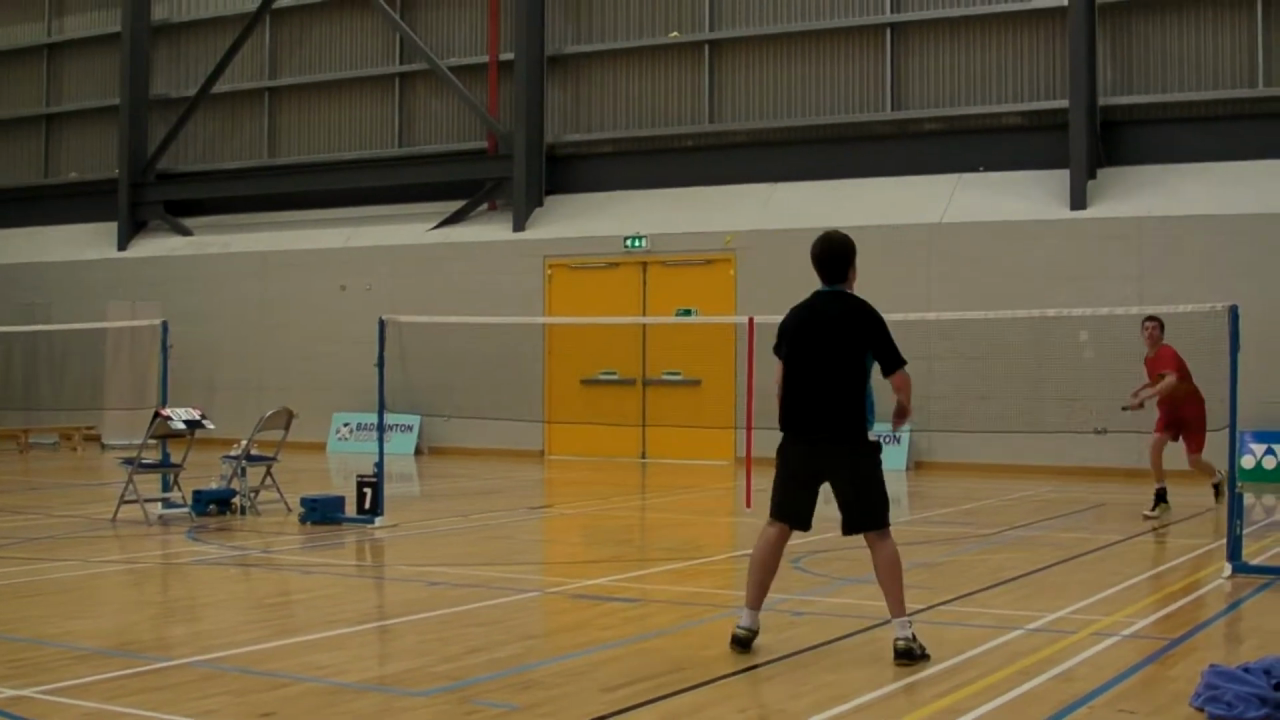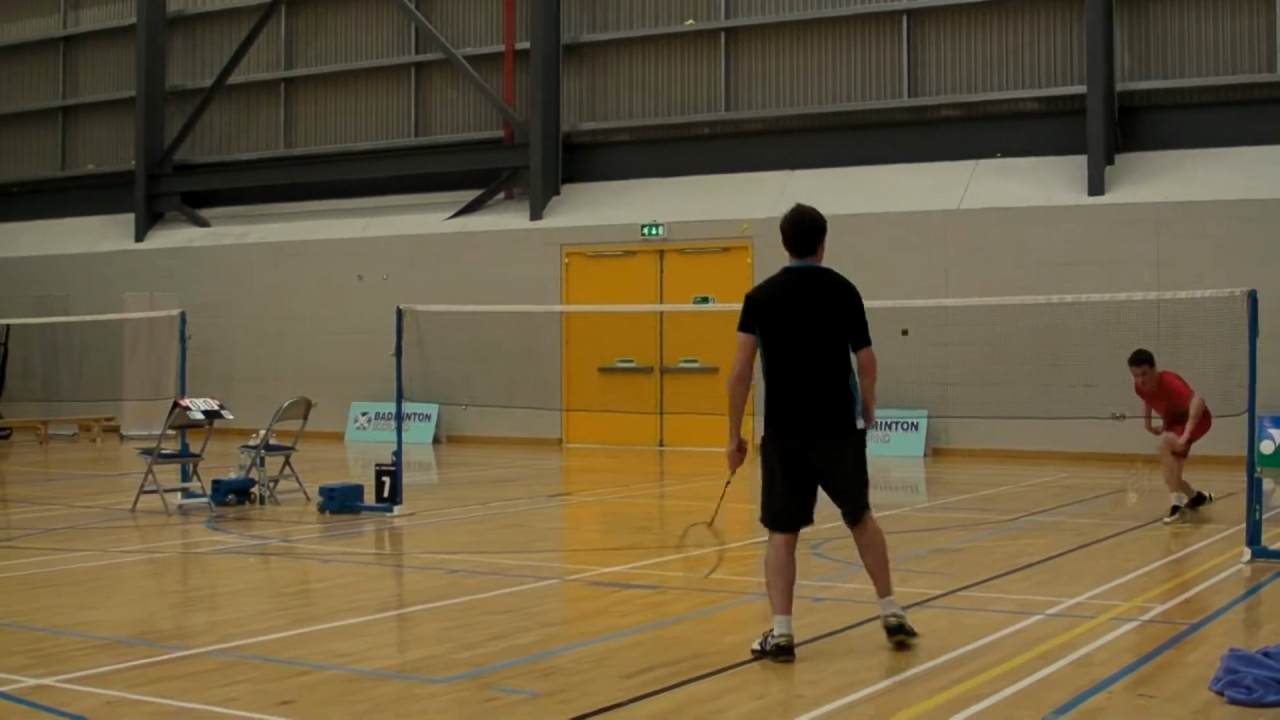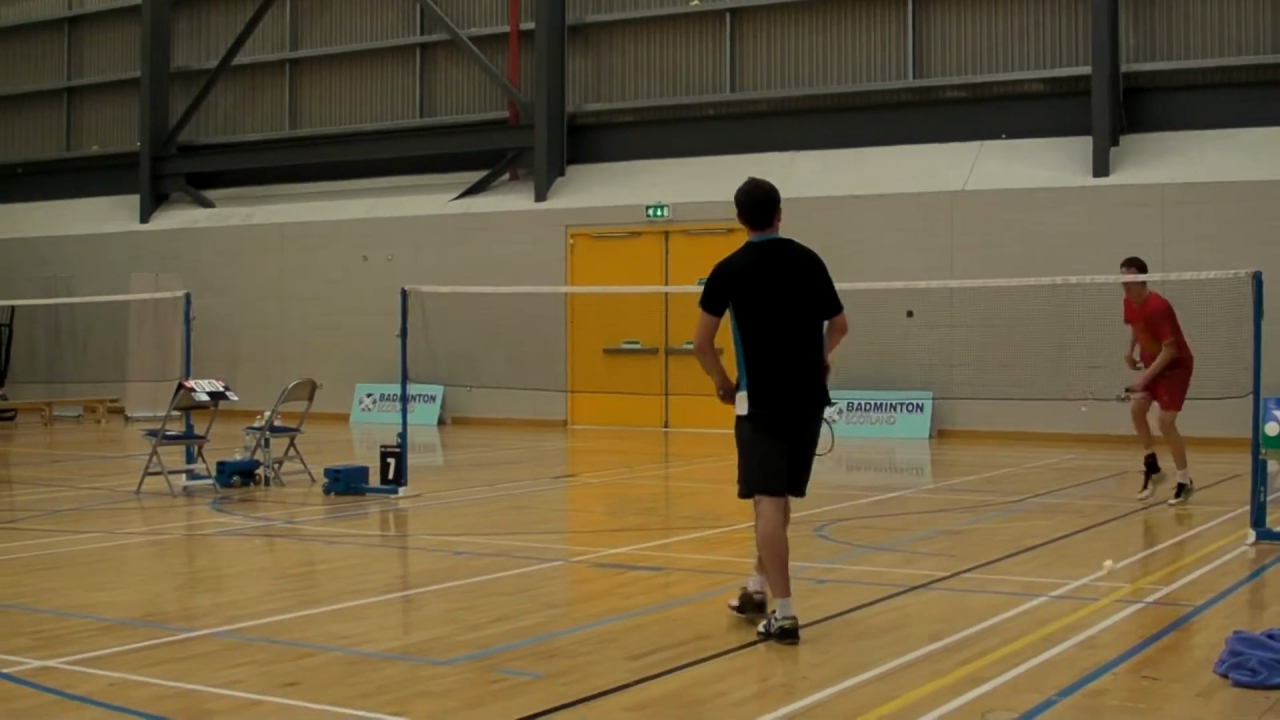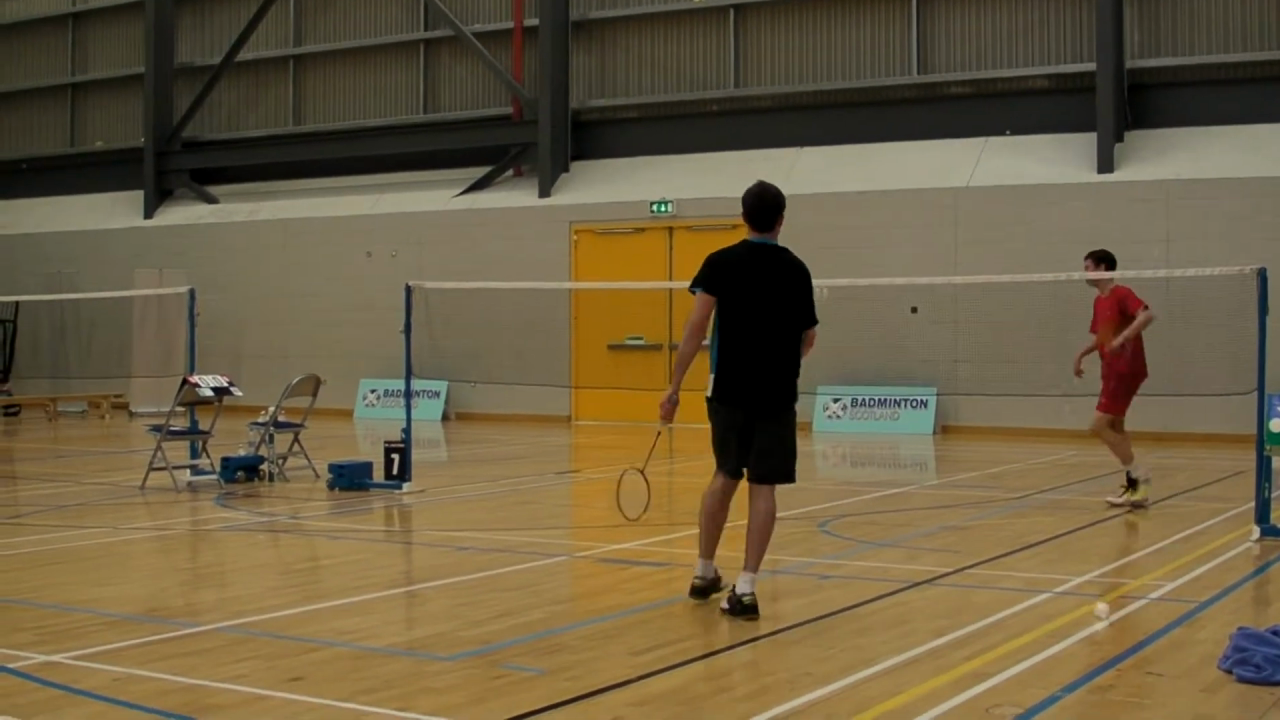
dt=0.5s
person 1, frame 1
left shoulder: (794, 317)
right shoulder: (861, 313)
right elbow: (900, 381)
right wrist: (904, 404)
left hip: (798, 439)
right hip: (849, 440)
left knee: (777, 527)
right knee: (878, 534)
left ankle: (746, 625)
right ankle: (903, 636)
person 1, frame 2
left shoulder: (761, 296)
right shoulder: (843, 290)
left elbow: (741, 371)
right elbow: (866, 362)
left wrist: (735, 435)
right wrist: (867, 407)
left hip: (783, 432)
right hip: (840, 427)
left knee: (781, 531)
right knee: (860, 520)
left ankle: (780, 633)
right ankle: (892, 613)
person 1, frame 3
left shoulder: (730, 270)
right shoulder: (809, 261)
left elbow: (702, 343)
right elbow: (839, 325)
left wrist: (721, 382)
left hip: (761, 403)
right hip: (808, 399)
left knee: (768, 502)
right knee: (782, 496)
left ankle: (783, 613)
right ankle: (758, 590)
person 1, frame 4
left shoulder: (721, 262)
right shoulder: (796, 270)
left elbow: (696, 327)
right elbow: (808, 339)
left wrist: (673, 387)
left hip: (728, 392)
right hip: (777, 396)
left knee: (725, 477)
right knee: (763, 489)
left ankle: (704, 571)
right ankle: (745, 588)
person 2, frame 1
left shoulder: (1167, 354)
right shoulder: (1148, 358)
left elbow: (1171, 381)
left wrist: (1144, 398)
right wrist: (1140, 389)
left hip: (1191, 408)
right hip: (1168, 408)
left knee: (1194, 461)
right knee: (1155, 447)
left ankle: (1217, 479)
right ankle: (1161, 499)
person 2, frame 2
left shoulder: (1170, 382)
right shoulder: (1140, 385)
left elbow: (1198, 401)
left wrist: (1186, 435)
right wrist: (1147, 420)
left hip: (1196, 420)
right hip: (1175, 421)
left knee: (1165, 445)
left ankle: (1179, 504)
right ankle: (1199, 497)
person 2, frame 3
left shoulder: (1157, 306)
right shoulder: (1128, 302)
left elbow: (1170, 349)
left wrist: (1144, 377)
right wrist: (1130, 350)
left hip: (1176, 365)
right hip: (1152, 363)
left knee: (1166, 422)
right knee: (1136, 410)
left ankle: (1184, 482)
right ankle: (1152, 468)
person 2, frame 4
left shoulder: (1122, 294)
right shoulder: (1098, 301)
left elbow: (1148, 315)
left wrist: (1122, 338)
right wrist: (1081, 355)
left hip: (1126, 370)
right hip: (1114, 371)
left knee: (1099, 425)
right knee: (1115, 427)
left ankle: (1138, 476)
right ankle: (1133, 487)
